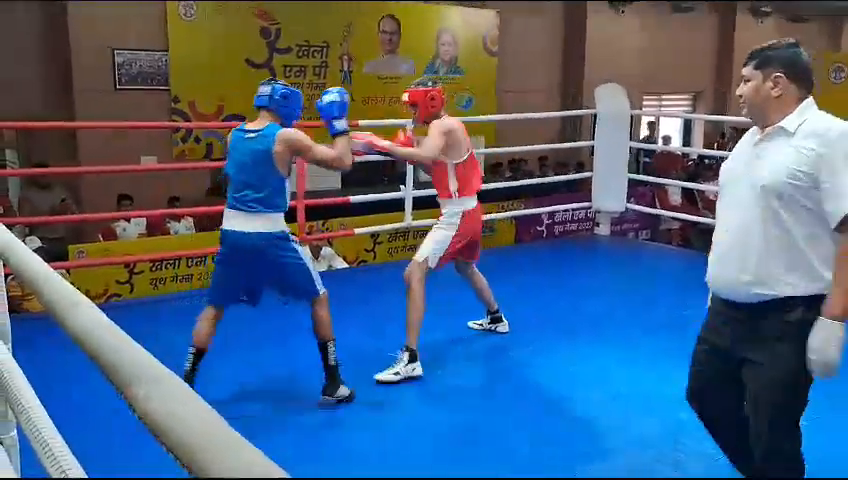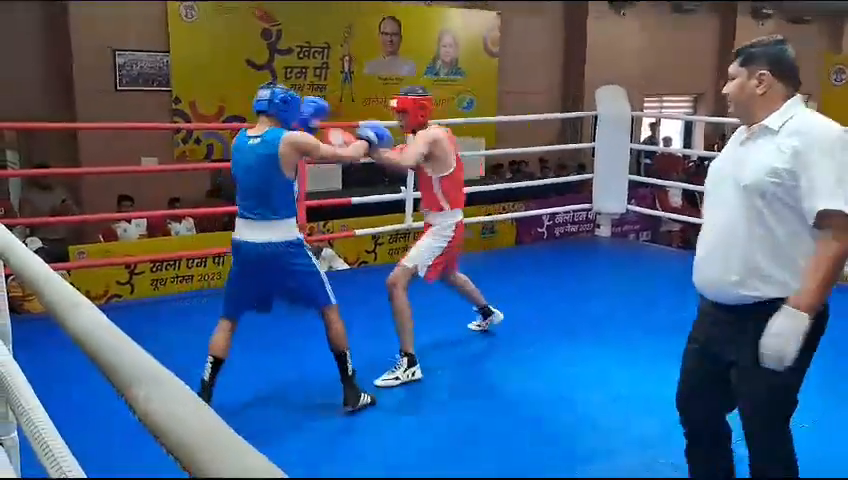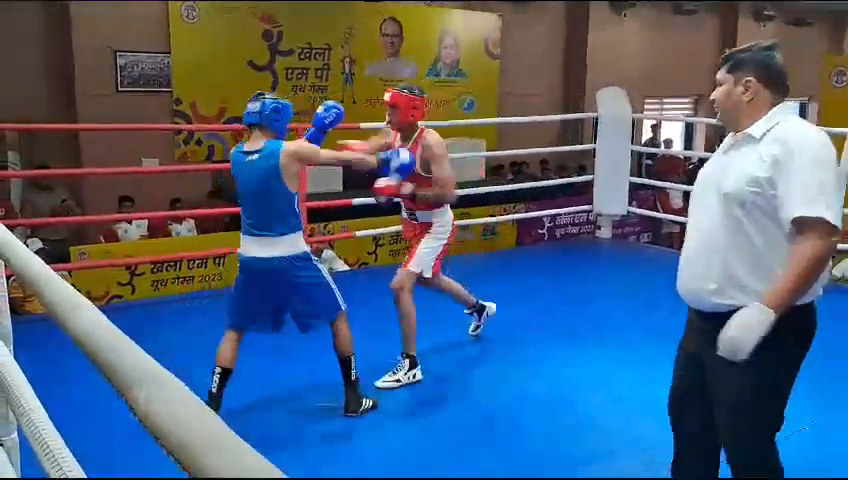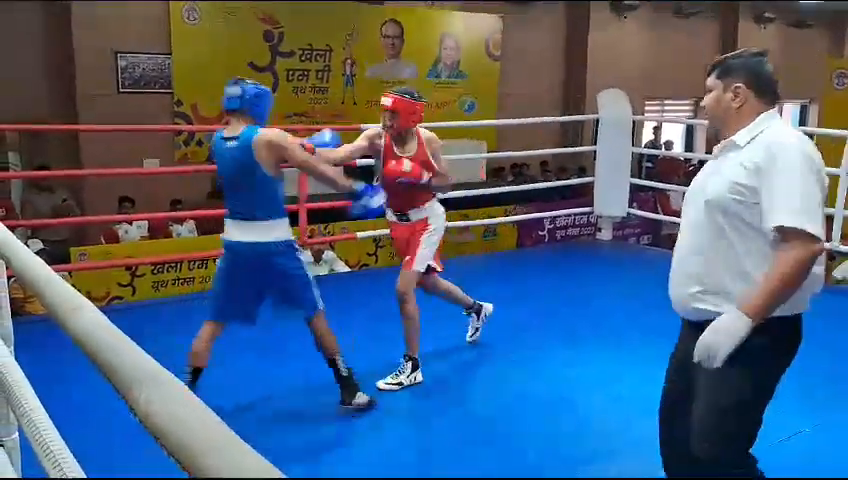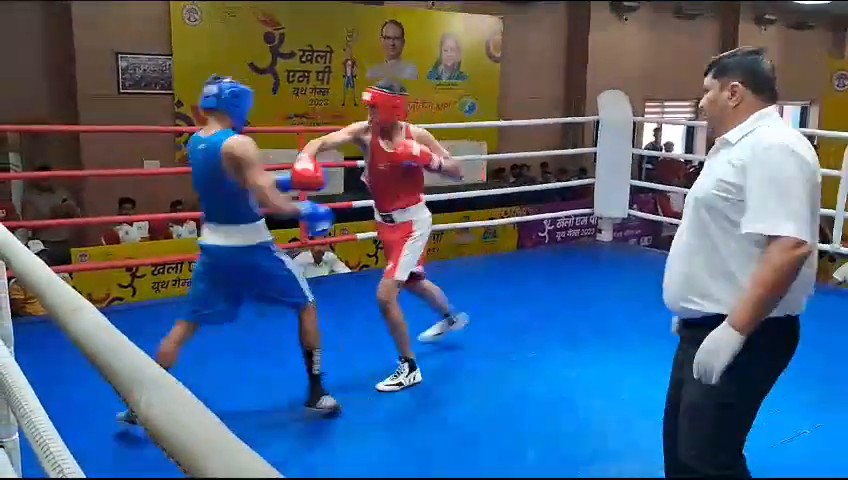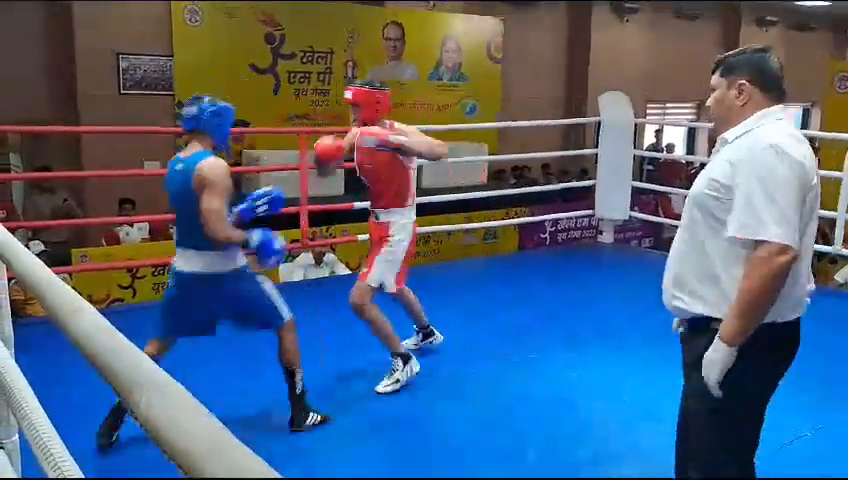
dt=0.1s
person 1, frame 1
right shoulder: (753, 138)
right wrist: (716, 288)
left hip: (786, 317)
right hip: (728, 310)
left knee: (771, 433)
right knee: (706, 397)
person 1, frame 2
right shoulder: (742, 136)
left wrist: (797, 312)
left hip: (773, 318)
right hip: (717, 311)
left knee: (764, 436)
right knee: (694, 405)
person 1, frame 3
left shoulder: (797, 143)
right shoulder: (735, 142)
left wrist: (763, 310)
left hip: (763, 328)
right hip: (709, 320)
left knee: (746, 443)
right knee: (688, 422)
person 1, frame 4
left shoulder: (782, 149)
right shoulder: (731, 149)
left elbow: (804, 245)
left wrist: (742, 317)
left hip: (750, 337)
right hip: (703, 327)
right knee: (677, 434)
person 1, frame 5
left shoulder: (771, 148)
right shoulder: (746, 146)
left elbow: (787, 250)
left wrist: (734, 329)
left hip: (747, 335)
right hip: (717, 326)
right knee: (682, 441)
person 1, frame 6
left shoulder: (765, 147)
right shoulder: (753, 144)
left elbow: (776, 254)
left wrist: (727, 341)
right wrist: (701, 314)
left hip: (743, 338)
right hip: (720, 327)
person 2, frame 1
left shoulder: (236, 136)
right shoulder: (287, 137)
right elbow: (341, 161)
right wrist: (339, 124)
left hip: (233, 233)
right hip: (271, 235)
left knee: (214, 308)
right knee: (318, 300)
left ankle: (187, 381)
right ankle: (332, 383)
person 2, frame 2
left shoulder: (239, 142)
right shoulder: (293, 140)
right elbow: (349, 156)
left wrist: (300, 125)
right wrist: (367, 139)
left hip: (244, 243)
right hip: (284, 244)
left knee: (229, 319)
right knee: (329, 309)
left ankle: (204, 394)
right ankle: (351, 391)
person 2, frame 3
left shoulder: (237, 155)
right shoulder: (291, 151)
right elbow: (351, 159)
left wrist: (317, 130)
left hip: (252, 258)
right hip: (292, 257)
left knee: (235, 331)
right knee: (337, 318)
left ankle: (213, 402)
right ankle: (353, 396)
person 2, frame 4
left shoulder: (219, 142)
right shoulder: (268, 138)
right elbow: (320, 171)
left wrist: (306, 145)
right wrist: (361, 193)
left hip: (236, 244)
right hip: (275, 244)
left knee: (215, 323)
right knee: (315, 316)
right ankle: (349, 391)
person 2, frame 5
left shoulder: (194, 145)
right shoulder: (239, 146)
right elbow: (271, 201)
left wrist: (281, 180)
right wrist: (307, 210)
left hip: (214, 247)
right hip: (251, 247)
left knee: (187, 325)
right knee: (305, 307)
right ankle: (316, 394)
person 2, frame 6
left shoulder: (174, 166)
right shoulder: (213, 168)
right elbow: (218, 231)
left wrist: (248, 207)
right wrist: (256, 239)
left hip: (185, 272)
right hip: (224, 271)
left knee: (160, 343)
right knee: (286, 325)
left ankle: (113, 421)
right ankle: (300, 412)
person 3, frame 1
left shoulder: (446, 127)
right shoulder: (444, 126)
left elbow: (426, 155)
right elbow: (438, 166)
left wrist: (378, 144)
right wrist: (407, 147)
left hip: (457, 215)
right hip: (467, 210)
left knee: (413, 275)
right knee: (466, 267)
left ankle: (410, 359)
right ankle: (496, 319)
person 3, frame 2
left shoulder: (429, 137)
right shoulder: (436, 135)
left elbow: (406, 162)
left hip: (444, 226)
right hip: (447, 221)
left knee: (397, 283)
right knee: (448, 275)
left ankle: (409, 363)
right ankle: (488, 314)
person 3, frame 3
left shoulder: (432, 142)
right shoulder: (392, 134)
left elbow: (447, 195)
right elbow: (366, 152)
left wrist: (405, 190)
left hip: (436, 223)
right hip: (413, 221)
left knee: (401, 287)
right knee: (431, 279)
left ankle: (410, 365)
right ankle: (481, 308)
person 3, frame 4
left shoulder: (429, 140)
right shoulder: (376, 137)
left elbow: (445, 183)
right elbow: (341, 155)
left wrist: (422, 177)
left hip: (428, 219)
right hip: (398, 221)
left knee: (404, 290)
right knee: (427, 280)
left ankle: (411, 367)
right ankle: (476, 308)
person 3, frame 5
left shoulder: (417, 134)
right shoulder: (363, 131)
left elbow: (456, 172)
right elbow: (319, 145)
left wrist: (431, 161)
right wrist: (305, 161)
left hip: (413, 222)
right hip: (385, 221)
left knee: (385, 296)
right knee: (414, 281)
left ankle: (409, 367)
right ankle: (450, 317)
person 3, frame 6
left shoulder: (401, 133)
right shoulder: (357, 134)
left elbow: (441, 151)
right elbow: (326, 162)
left wrist: (390, 140)
right wrist: (326, 154)
left hip: (397, 226)
right hip: (379, 222)
left knee: (360, 300)
right knee: (393, 286)
left ankle: (403, 359)
right ankle: (426, 332)
